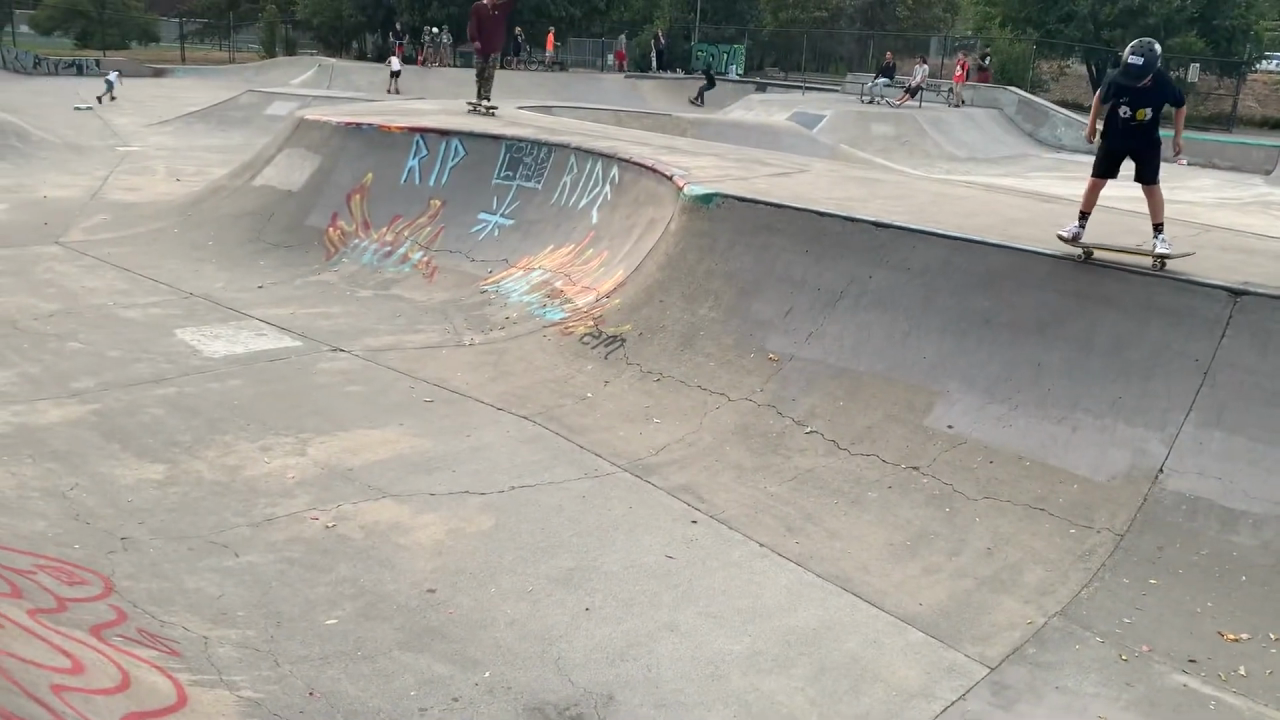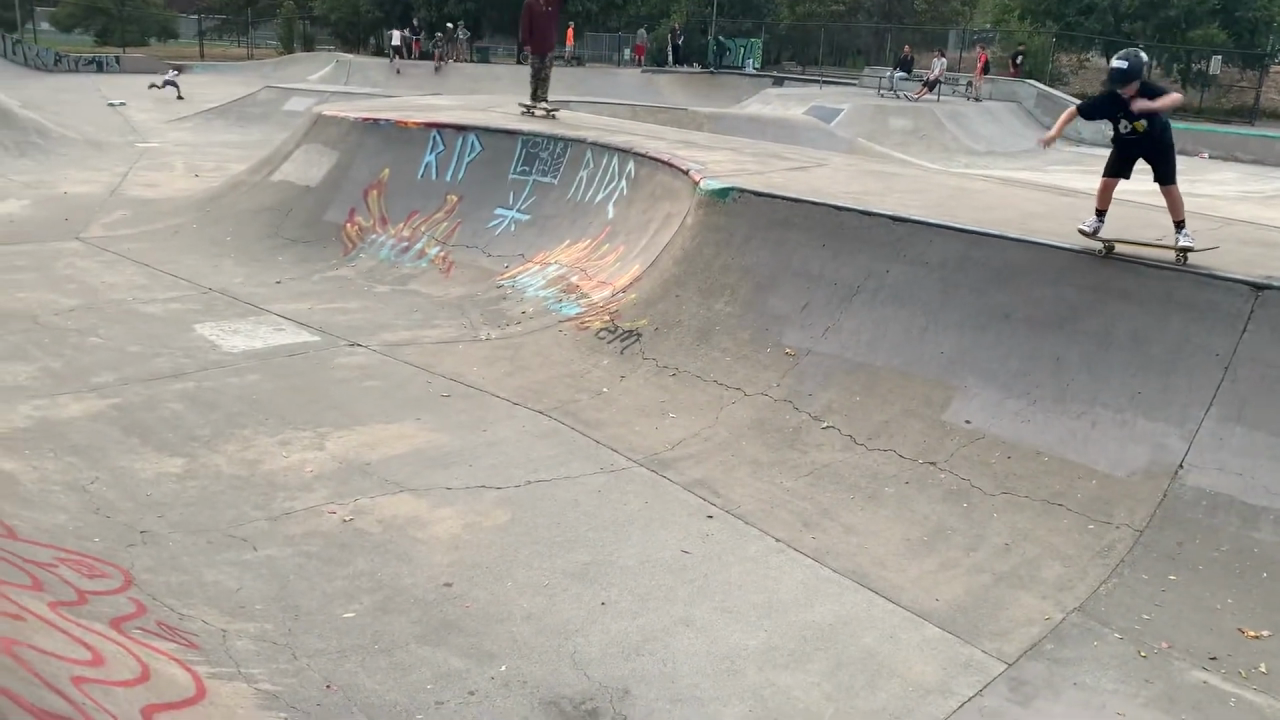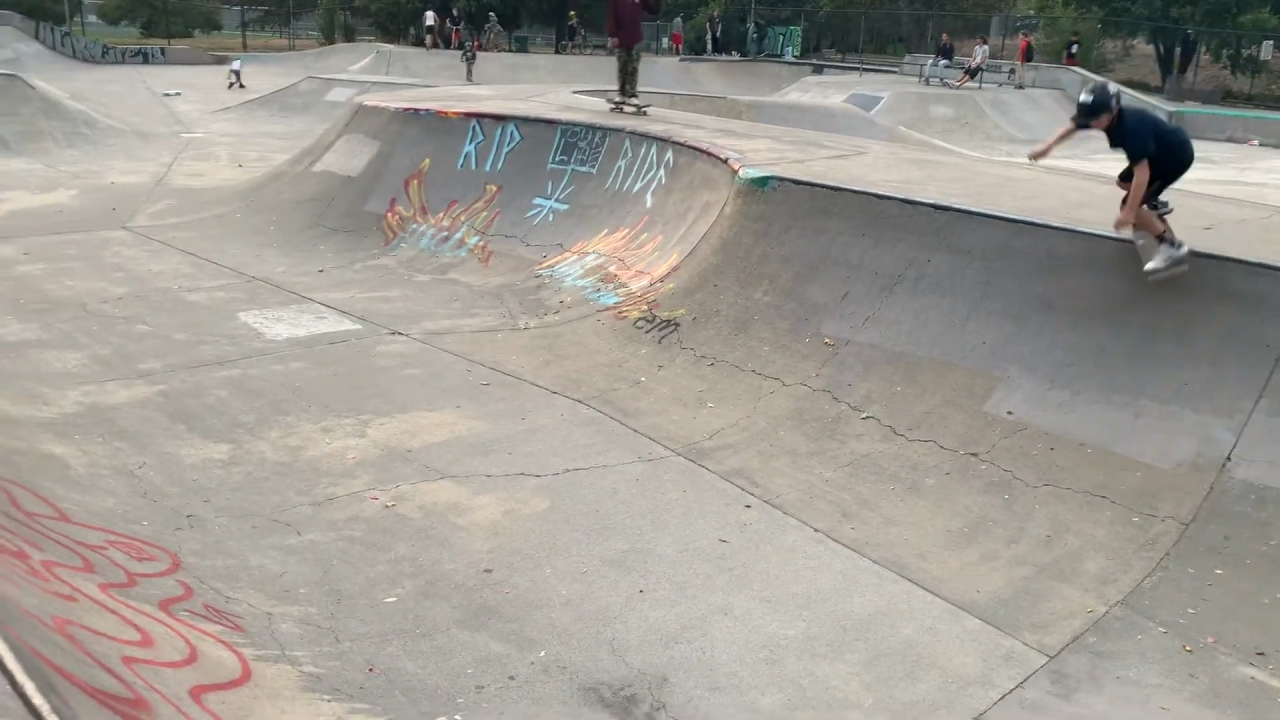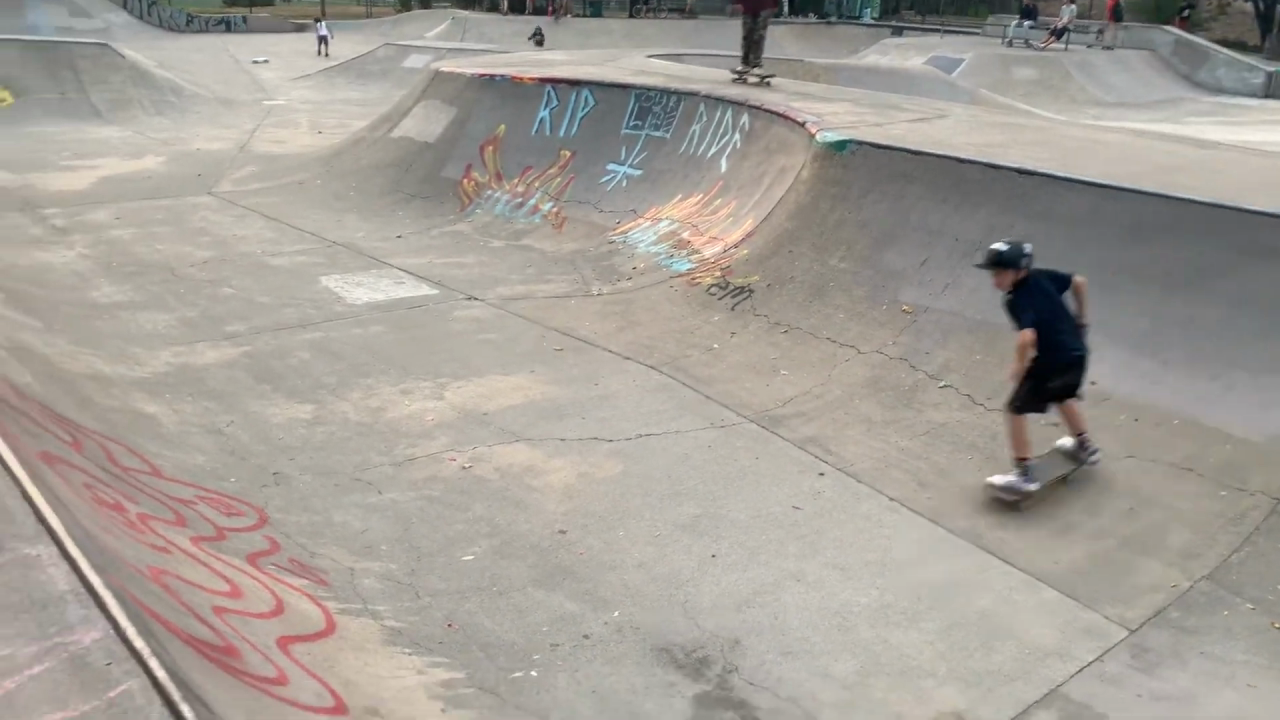
dt=0.5s
person 1, frame 1
left shoulder: (1164, 84)
right shoulder: (1115, 79)
left elbow: (1181, 106)
right elbow: (1100, 98)
left wrist: (1178, 136)
right wrist: (1091, 124)
left hip: (1147, 141)
right hip: (1113, 137)
left knee: (1151, 186)
right knee: (1096, 181)
left ankle: (1159, 235)
right ankle: (1080, 225)
person 1, frame 2
left shoulder: (1150, 92)
right shoulder: (1108, 97)
left elbow: (1177, 98)
right elbow: (1073, 111)
left wrist: (1153, 105)
right wrist: (1055, 132)
left hip: (1158, 142)
right hip: (1125, 143)
left knee: (1169, 187)
right knee: (1108, 181)
left ankle: (1181, 231)
right ankle: (1098, 219)
person 1, frame 3
left shoulder: (1131, 129)
right shoulder: (1104, 114)
left elbow: (1142, 172)
right elbow: (1075, 126)
left wrist: (1129, 212)
right wrist: (1047, 146)
left hip: (1177, 158)
right hip: (1159, 154)
left knee: (1130, 208)
right knee: (1125, 183)
left ankle: (1171, 247)
right ankle: (1155, 206)
person 1, frame 4
left shoulder: (1019, 300)
right shoulder: (1040, 277)
left elbow: (1026, 338)
right elbow: (1079, 281)
left wrist: (1019, 368)
right wrist: (1081, 318)
left hip: (1054, 359)
right hip: (1076, 351)
left knee: (1016, 410)
right knee: (1065, 396)
left ankle: (1022, 475)
right ankle: (1085, 447)
